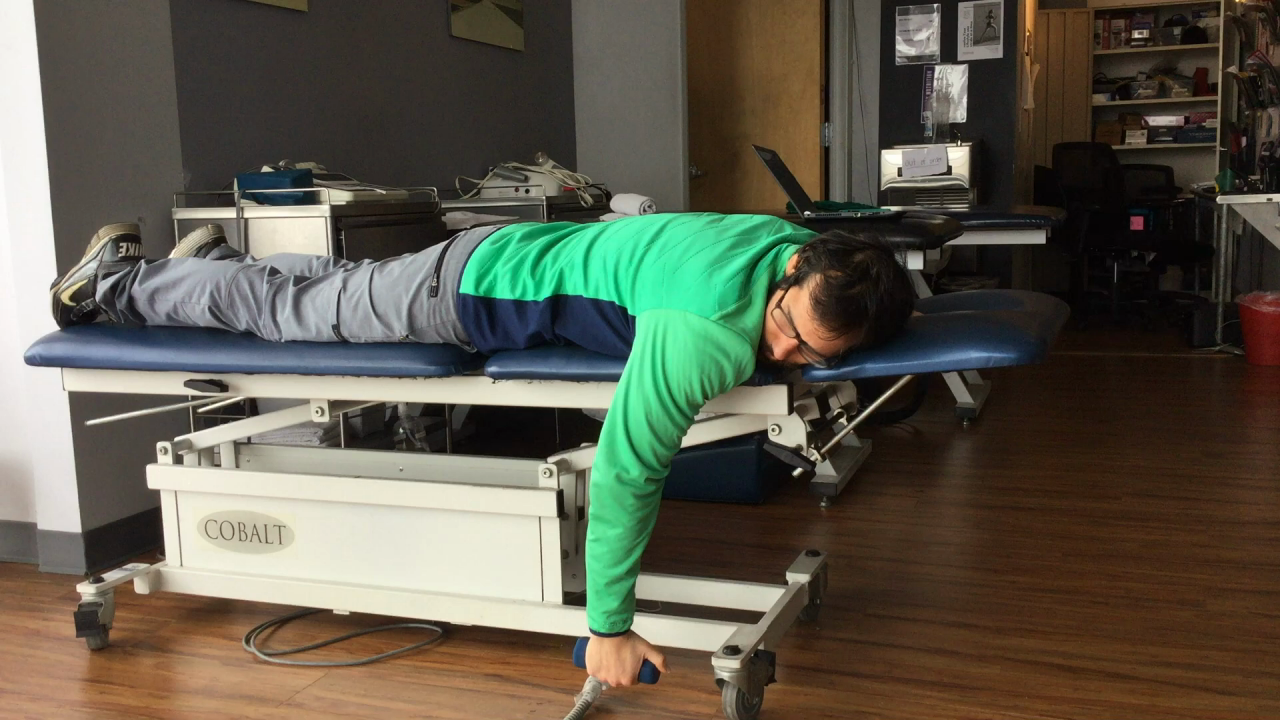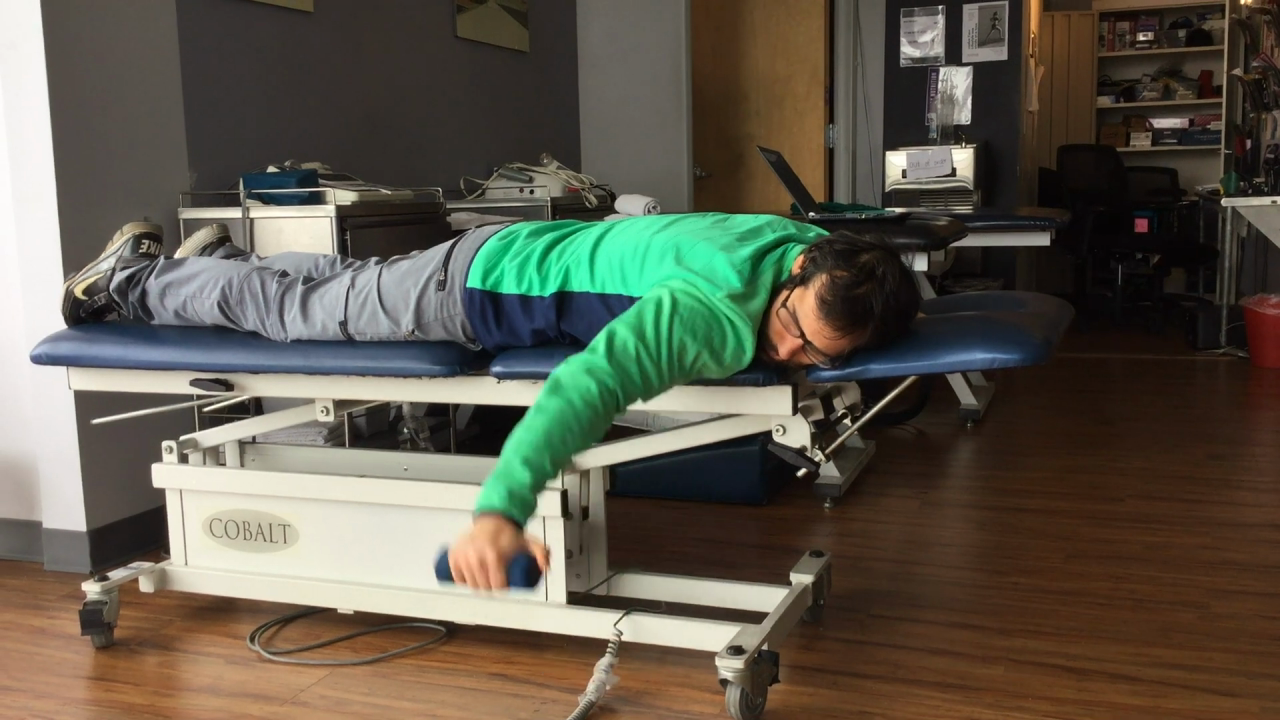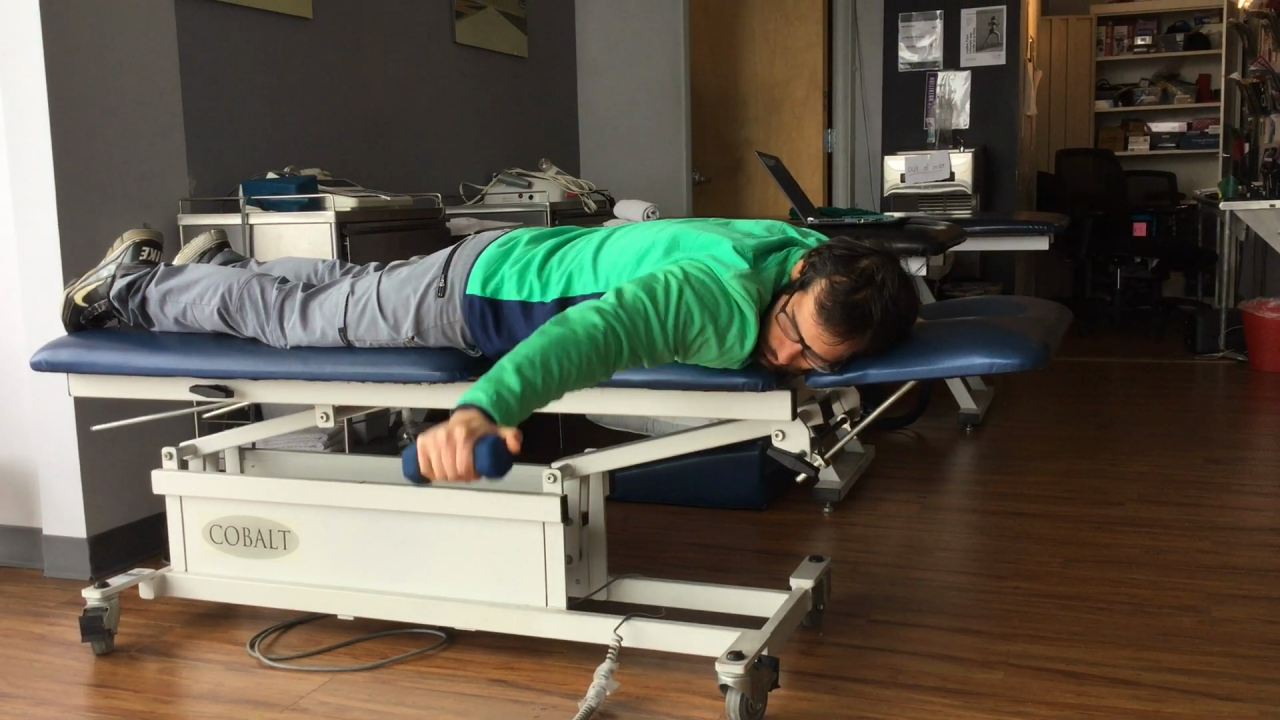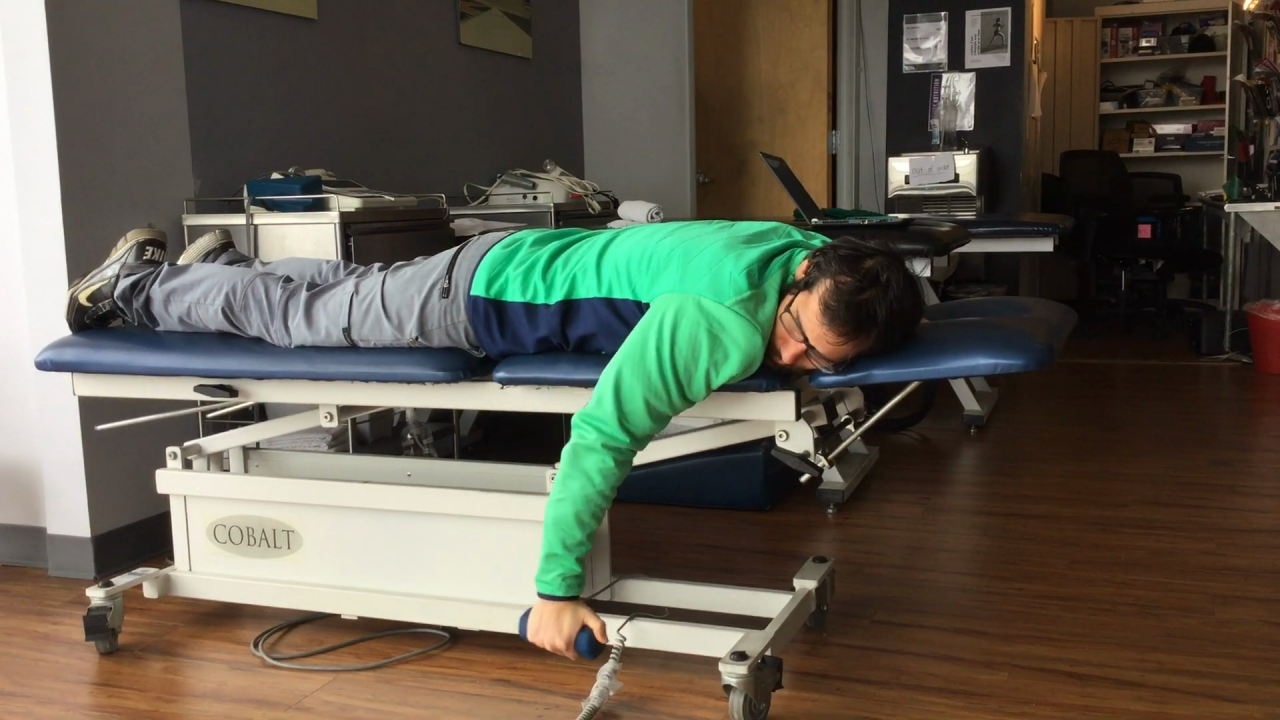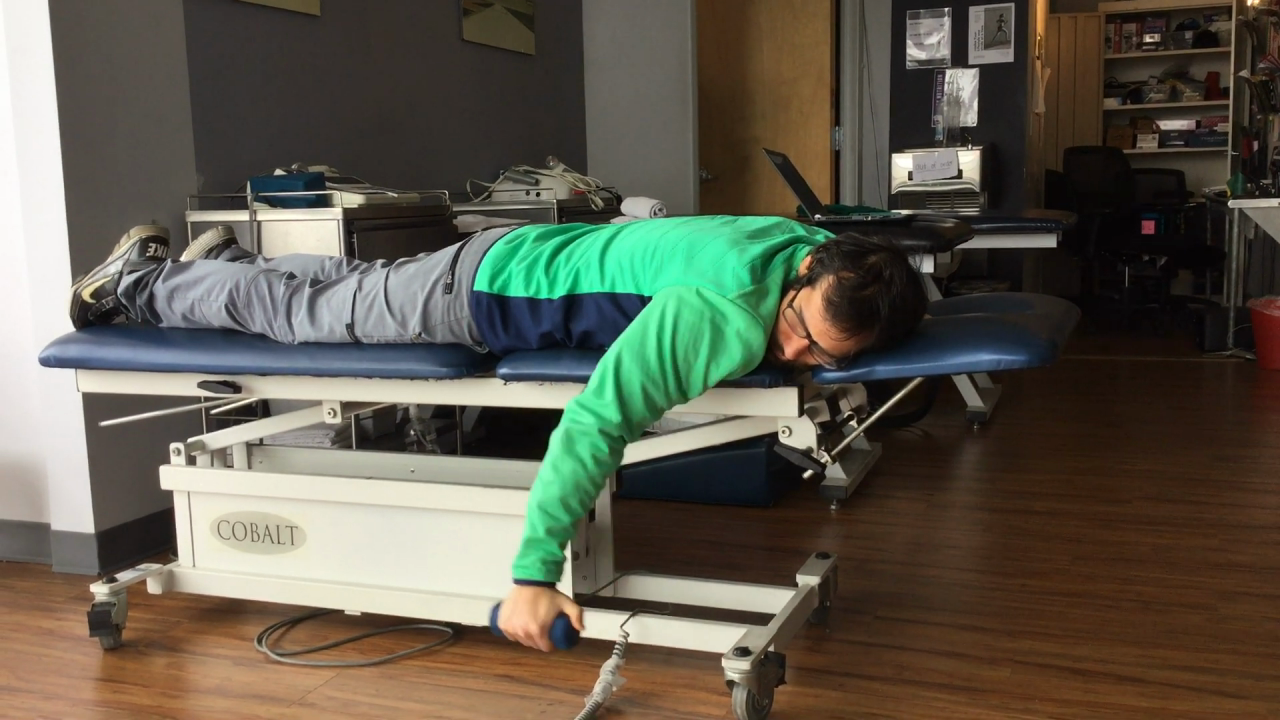
dt=1s
person 1, frame 1
left shoulder: (807, 241)
right shoulder: (708, 327)
right elbow: (624, 463)
right wrist: (608, 624)
left hip: (525, 251)
right hip: (481, 292)
left knee: (328, 284)
right knee: (279, 308)
left ankle: (216, 256)
right ankle: (116, 279)
person 1, frame 2
left shoulder: (816, 237)
right shoulder: (719, 312)
right elbow: (594, 381)
right wrist: (499, 506)
left hip: (532, 256)
right hip: (496, 285)
left knee: (335, 292)
right knee: (302, 311)
left ankle: (218, 258)
right ankle: (137, 284)
person 1, frame 3
left shoulder: (806, 246)
right shoulder: (724, 301)
right elbow: (592, 331)
left wrist: (831, 356)
right wrist: (479, 409)
left hip: (527, 261)
right hip: (486, 296)
left knee: (323, 296)
right knee: (288, 313)
left ankle: (218, 259)
right ankle: (134, 288)
person 1, frame 4
left shoulder: (822, 252)
right shoulder: (721, 321)
right elbow: (599, 436)
left wrist: (857, 348)
right wrist: (555, 589)
left hip: (531, 255)
right hip: (485, 297)
left knee: (352, 284)
right knee: (292, 314)
left ankle: (222, 260)
right ankle: (136, 284)
person 1, frame 5
left shoulder: (818, 237)
right shoulder: (724, 315)
right elbow: (596, 419)
left wrist: (830, 352)
right wrist: (534, 573)
left hip: (533, 255)
right hip: (493, 293)
left knee: (355, 279)
right knee: (299, 313)
left ankle: (231, 256)
right ankle: (141, 283)
